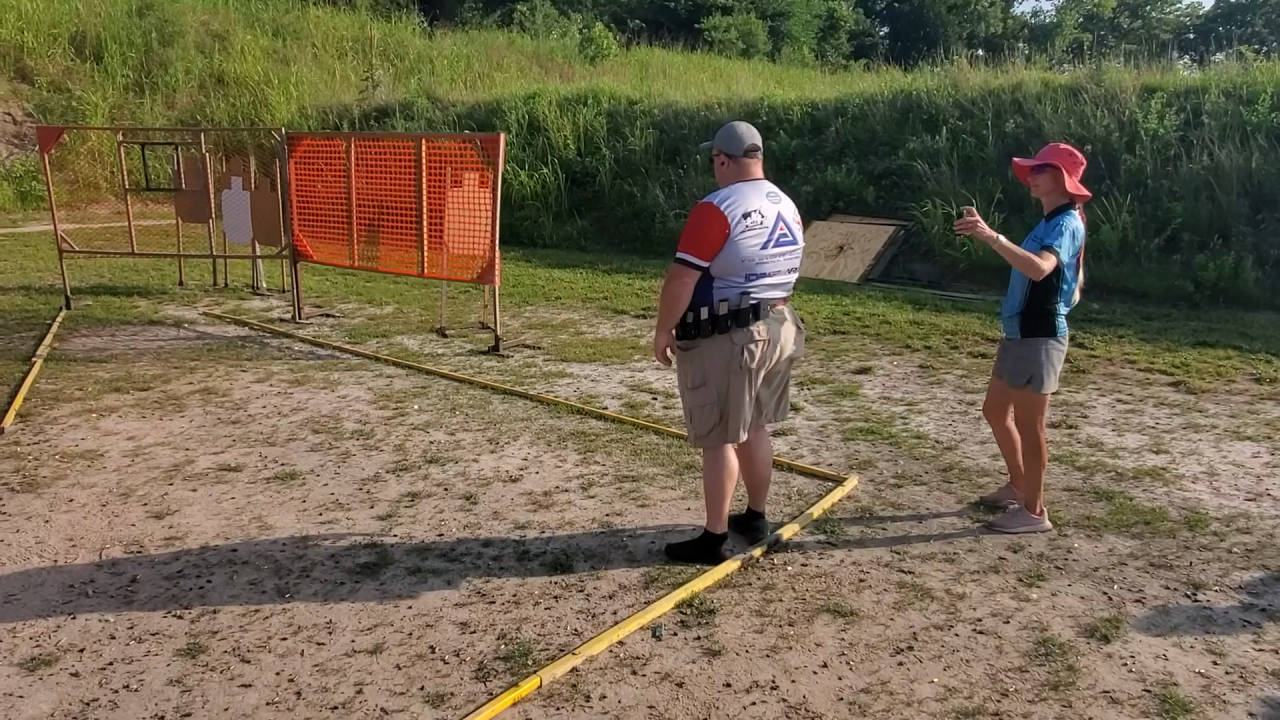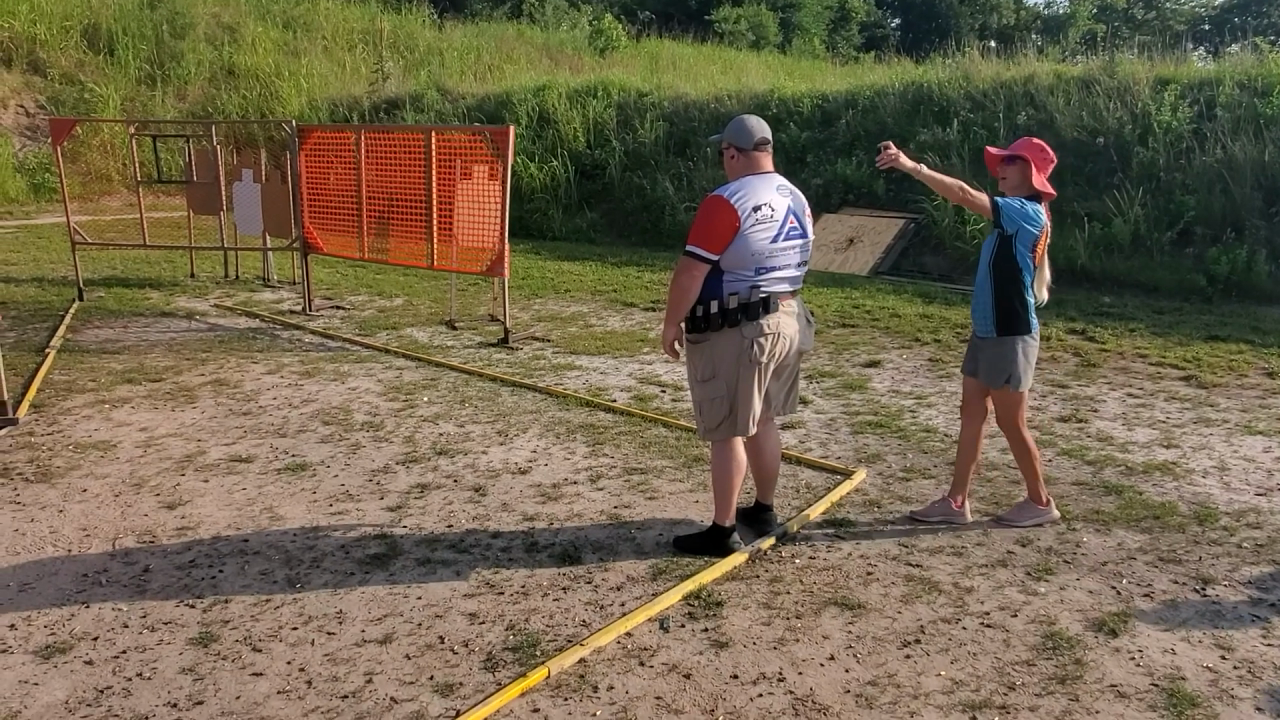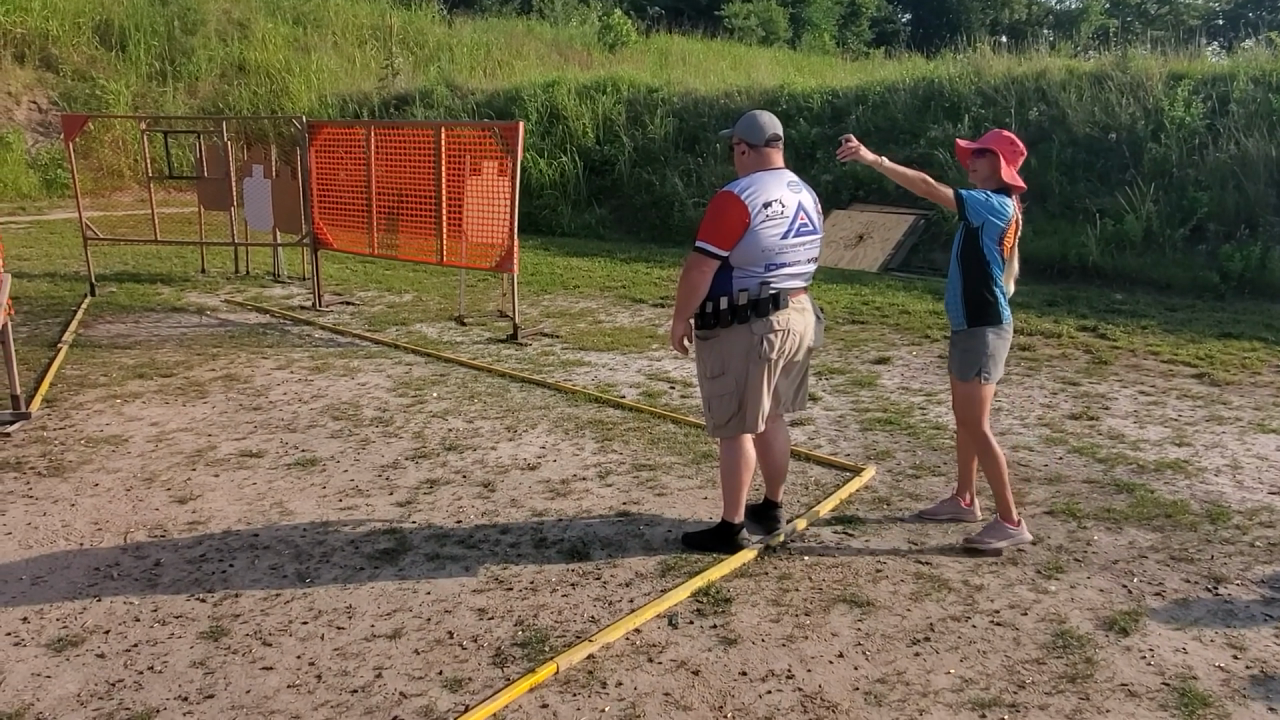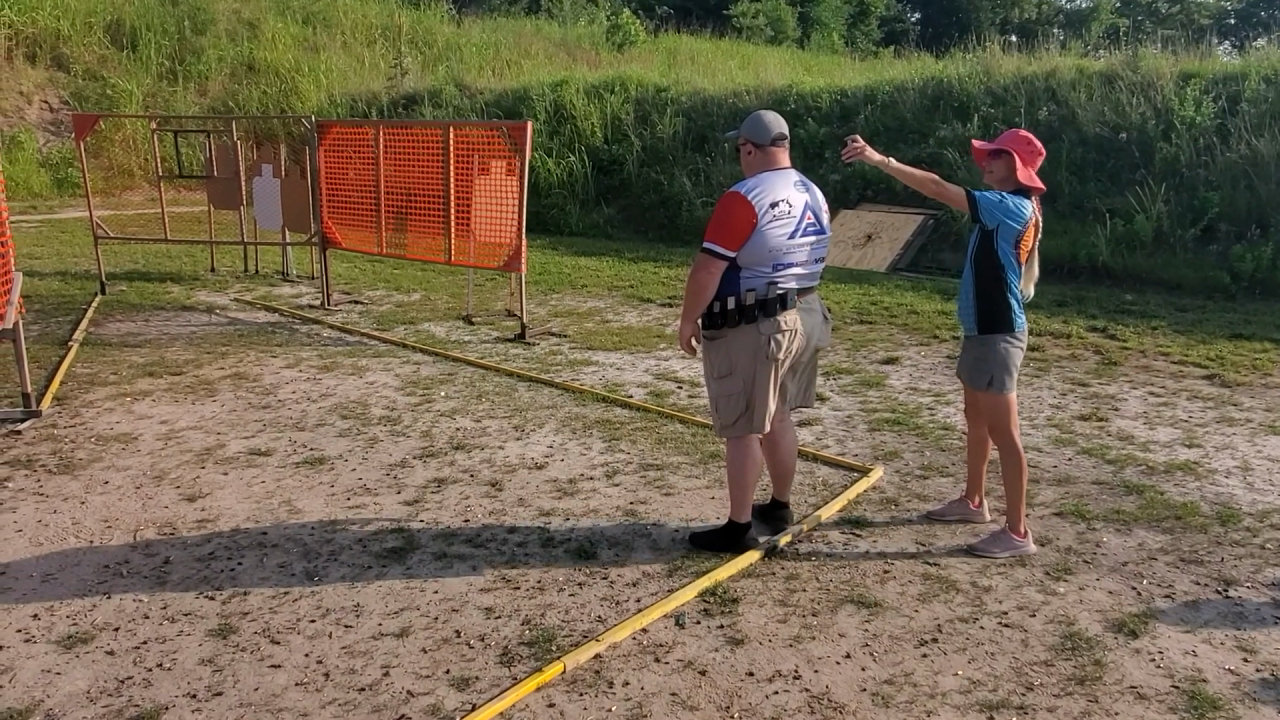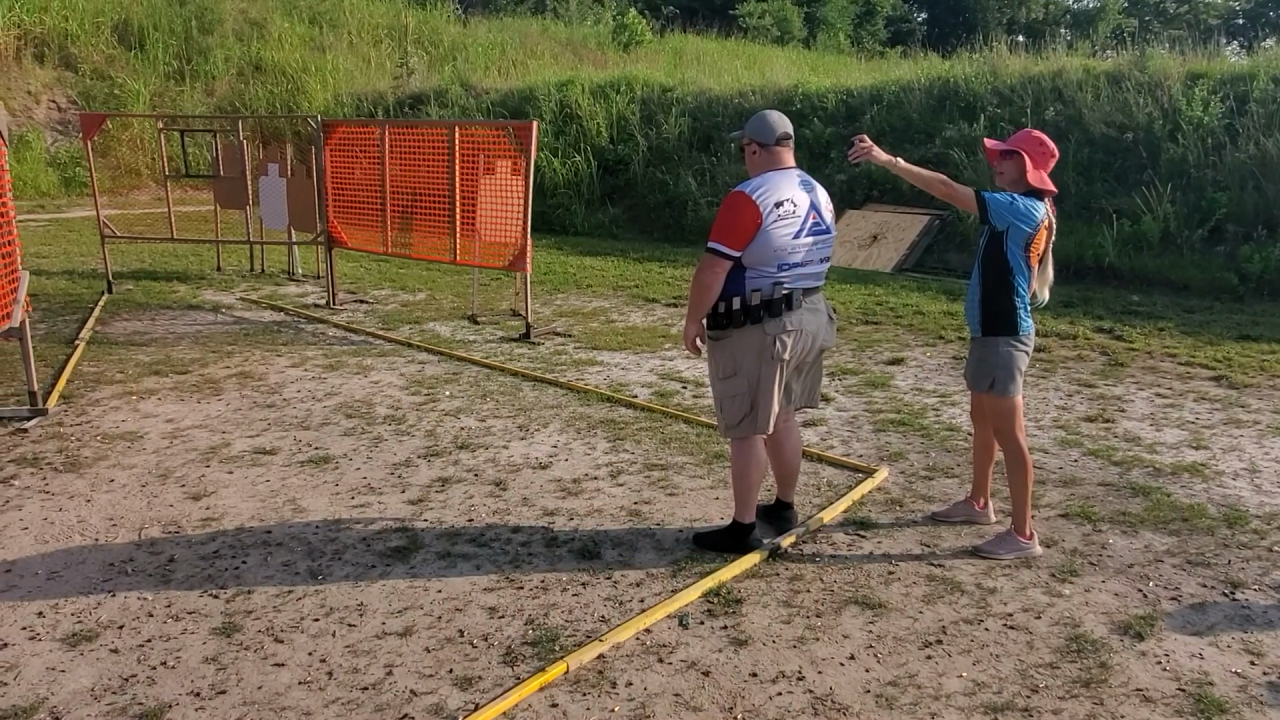
dt=0.7s
person 1, frame 1
left shoulder: (716, 208)
right shoulder: (787, 207)
left elbow: (682, 279)
left wrist: (663, 331)
left hip: (726, 337)
right hip: (777, 330)
left knee: (719, 438)
right knee: (753, 427)
left ankle: (714, 539)
right ankle: (755, 518)
person 1, frame 2
left shoulder: (726, 201)
right shoulder: (797, 200)
left elbow: (691, 271)
left wrist: (672, 323)
left hip: (735, 331)
right hip: (787, 321)
left knee: (727, 431)
right knee: (762, 421)
left ankle: (723, 531)
right ankle: (763, 510)
person 1, frame 3
left shoulder: (737, 197)
right shoulder: (807, 196)
left elbow: (701, 267)
left wrist: (681, 319)
left hip: (744, 327)
right hip: (798, 316)
left knee: (736, 428)
right knee: (771, 418)
left ankle: (732, 527)
right ankle: (772, 508)
person 1, frame 4
left shoulder: (744, 198)
right shoulder: (814, 195)
left elbow: (708, 268)
left wrist: (689, 320)
left hip: (751, 327)
right hip: (805, 316)
left knee: (743, 429)
right knee: (778, 418)
left ankle: (739, 527)
right ankle: (780, 507)
person 1, frame 5
left shoulder: (749, 197)
right shoulder: (819, 194)
left elbow: (713, 268)
left wrist: (694, 320)
left hip: (757, 328)
right hip: (810, 316)
left knee: (747, 429)
right knee: (782, 417)
left ankle: (743, 528)
right ankle: (784, 507)
person 2, frame 1
left shoulder: (1066, 225)
right shoulder: (1049, 221)
left elbow: (1039, 268)
left wrist: (990, 235)
left hip: (1040, 338)
right hip: (1020, 334)
left knee: (1029, 425)
right knee: (995, 412)
left ankle: (1033, 511)
right ankle: (1017, 486)
person 2, frame 2
left shoulder: (1028, 213)
right shoulder: (1014, 216)
left elbow: (964, 195)
left wrist: (911, 165)
left hip: (1010, 337)
right hip: (987, 333)
left knee: (1010, 423)
right knee: (972, 415)
left ankle: (1040, 502)
right ankle: (956, 501)
person 2, frame 3
left shoulder: (995, 204)
right shoulder: (990, 206)
left elbow: (928, 188)
left wrist: (873, 159)
left hip: (984, 329)
right hip: (969, 325)
left knee: (976, 425)
right knee: (963, 417)
left ankle: (1011, 521)
right ankle: (964, 499)
person 2, frame 4
left shoulder: (1013, 207)
right shoulder: (1006, 208)
left elbow: (939, 189)
left wrist: (880, 160)
left hip: (998, 334)
right hip: (982, 330)
left knee: (1003, 432)
right knee: (976, 418)
left ankle: (1018, 532)
right ankle: (973, 501)
person 2, frame 5
left shoulder: (1023, 209)
right shoulder: (1021, 209)
left elbow: (947, 190)
left wrist: (887, 160)
left hip: (1004, 335)
right hip: (991, 330)
left knee: (1008, 433)
right knee: (982, 420)
left ankle: (1023, 534)
right ankle: (978, 502)
